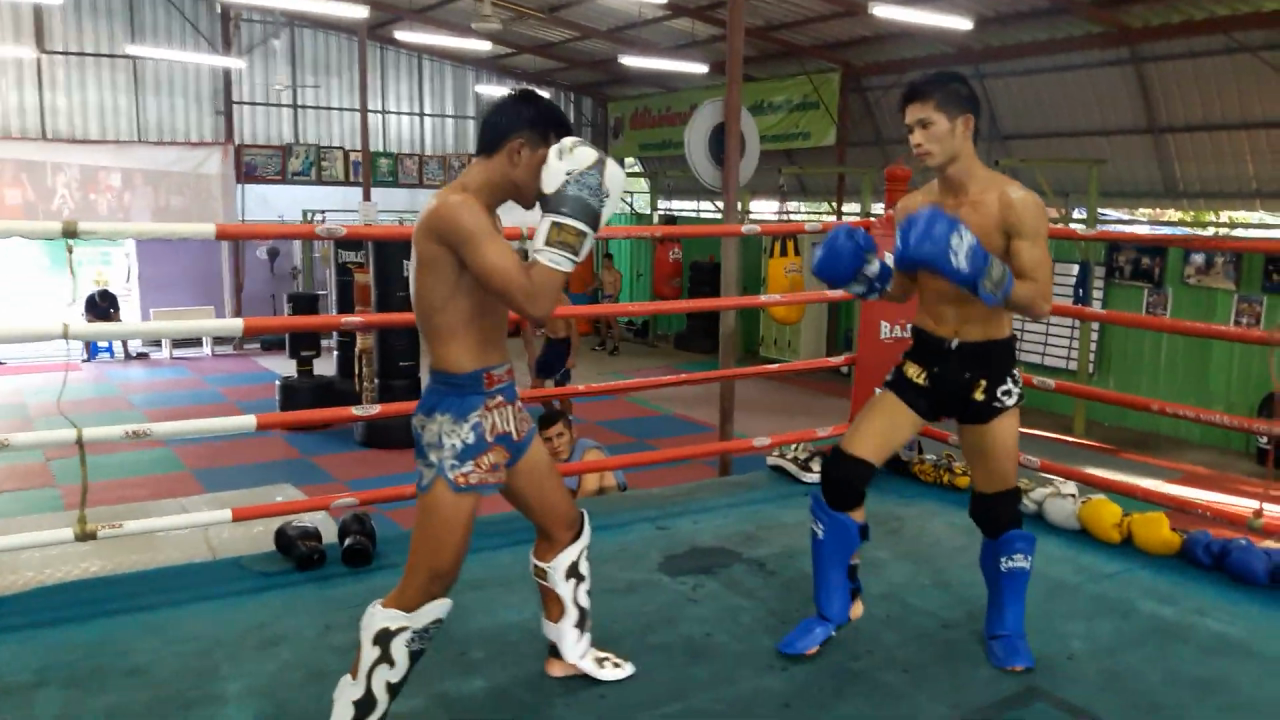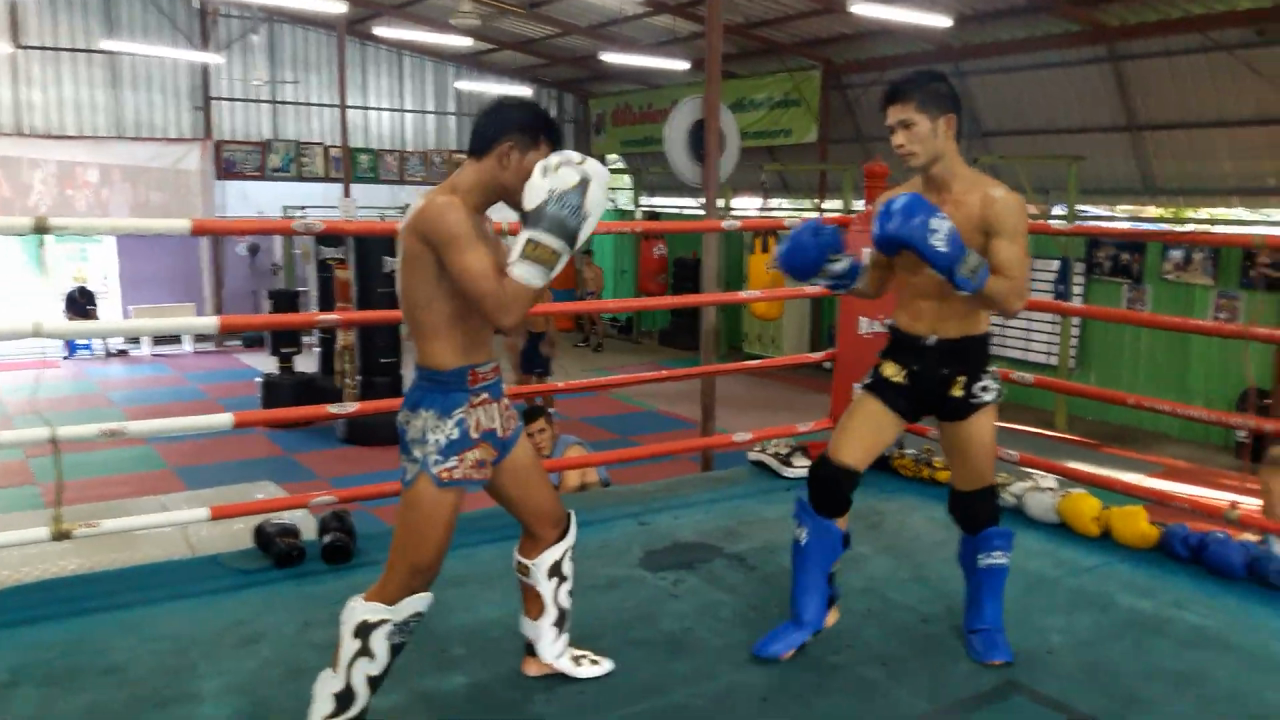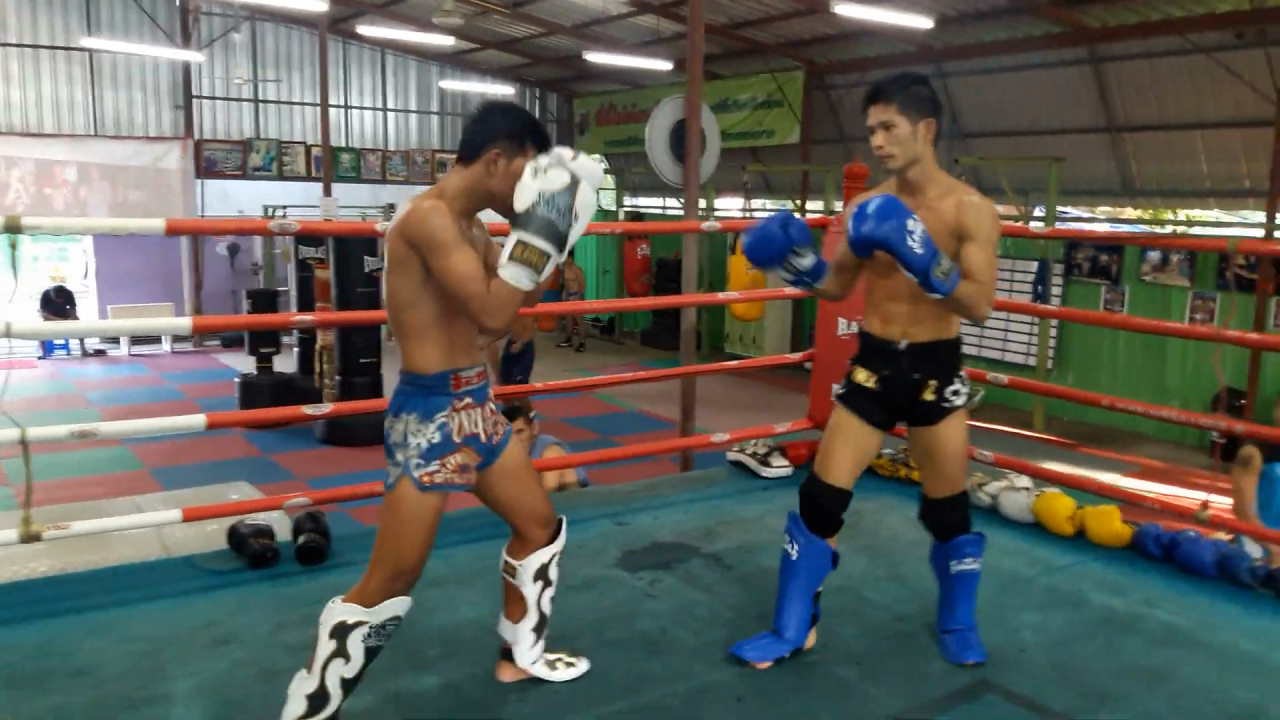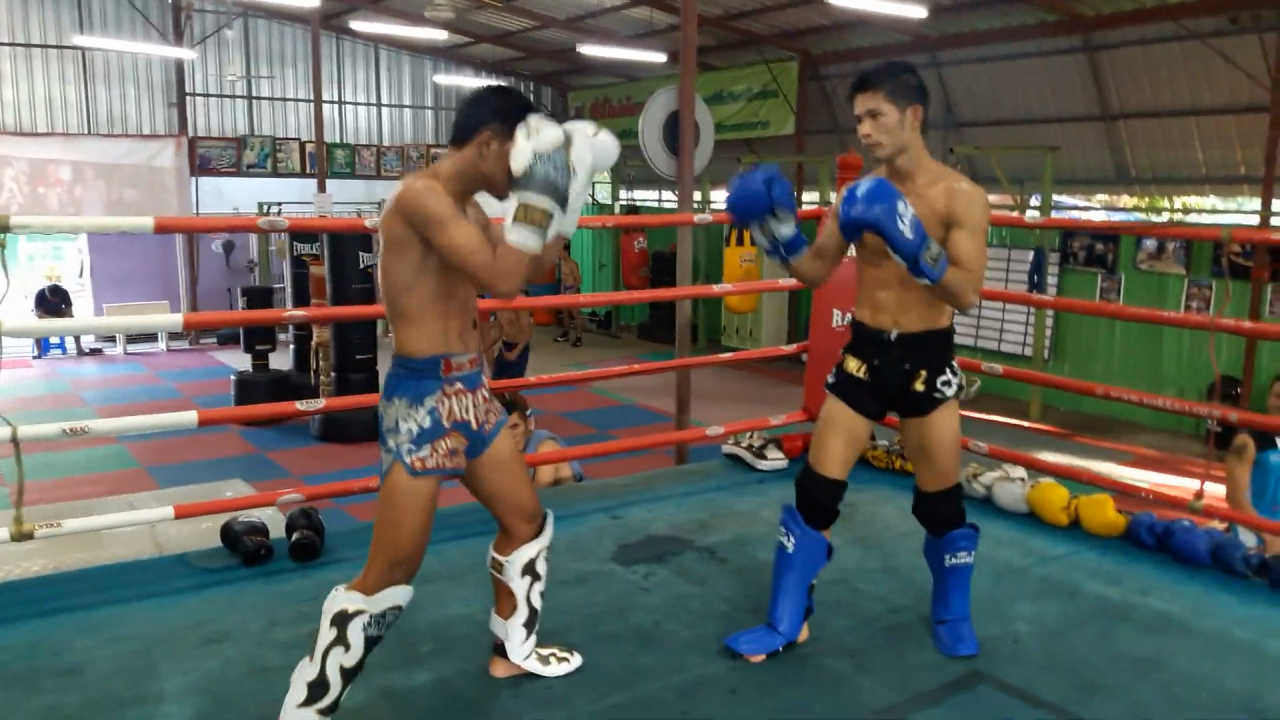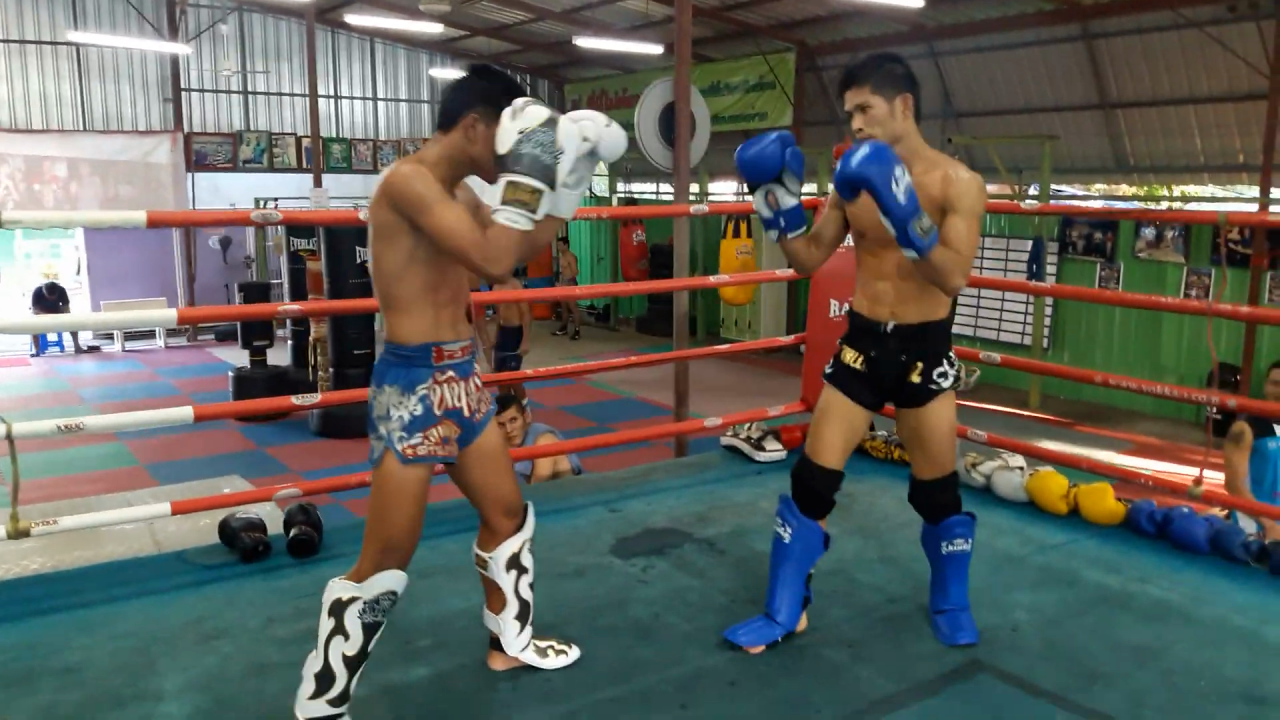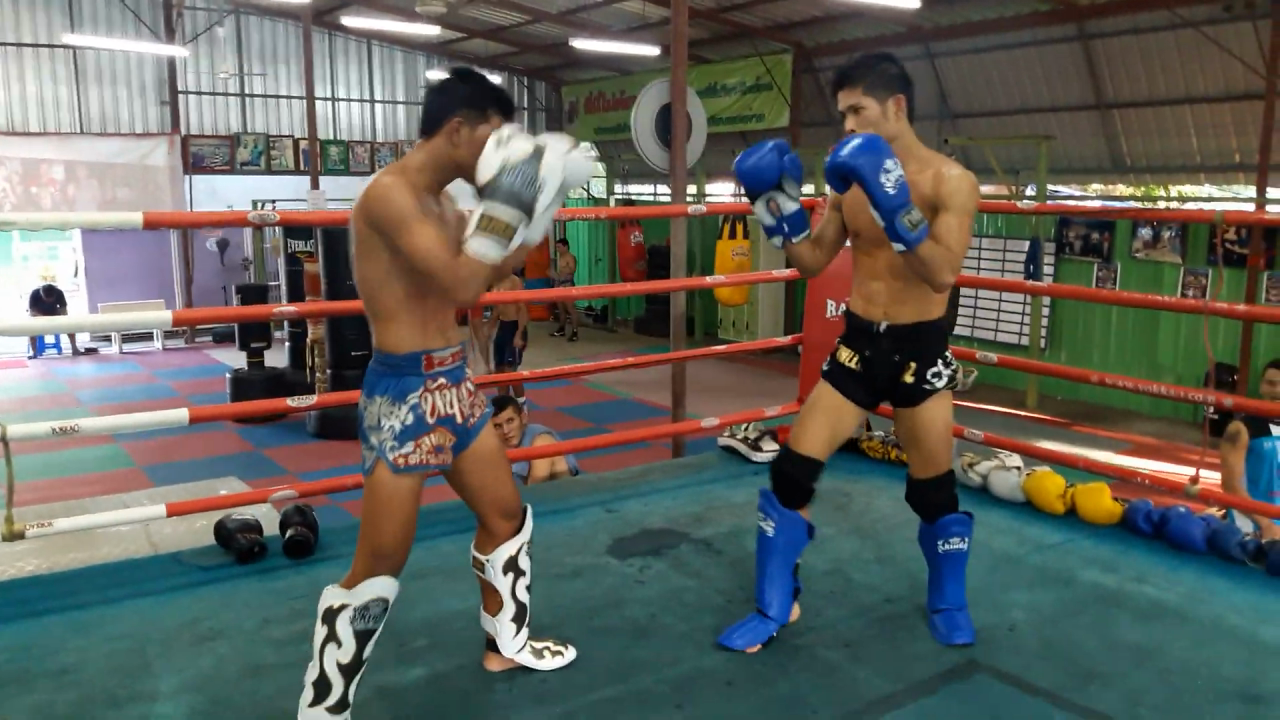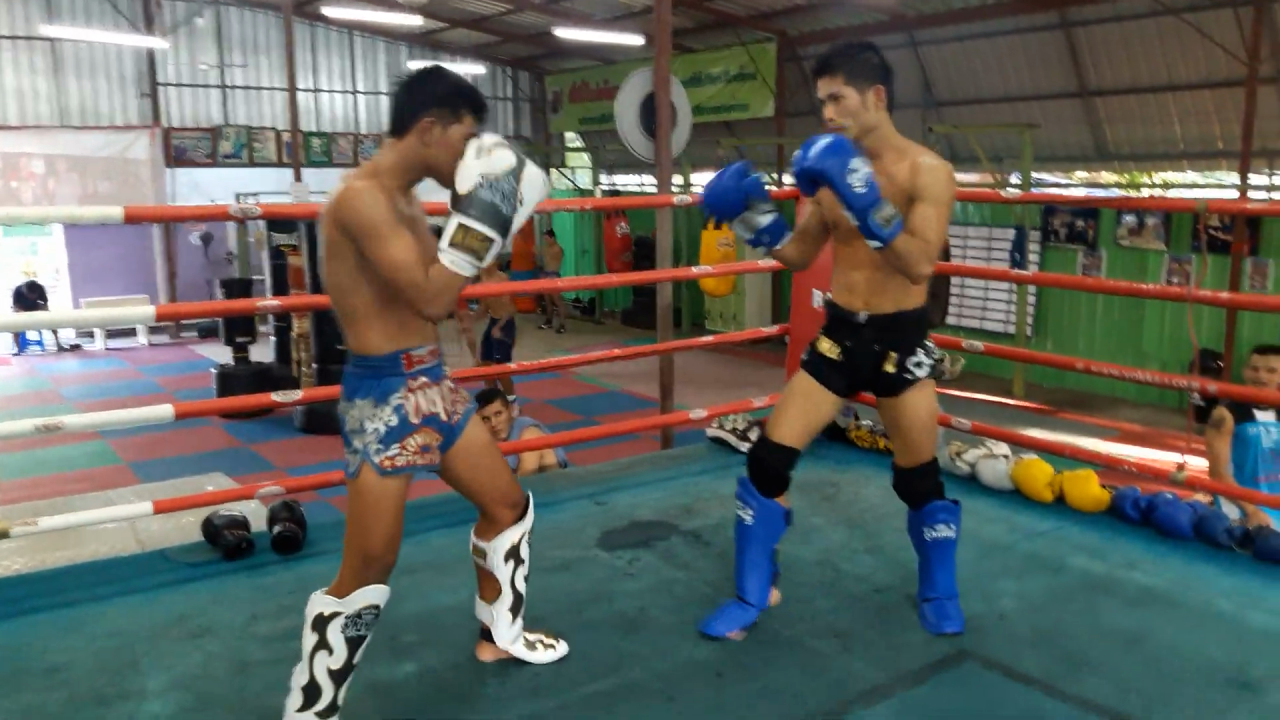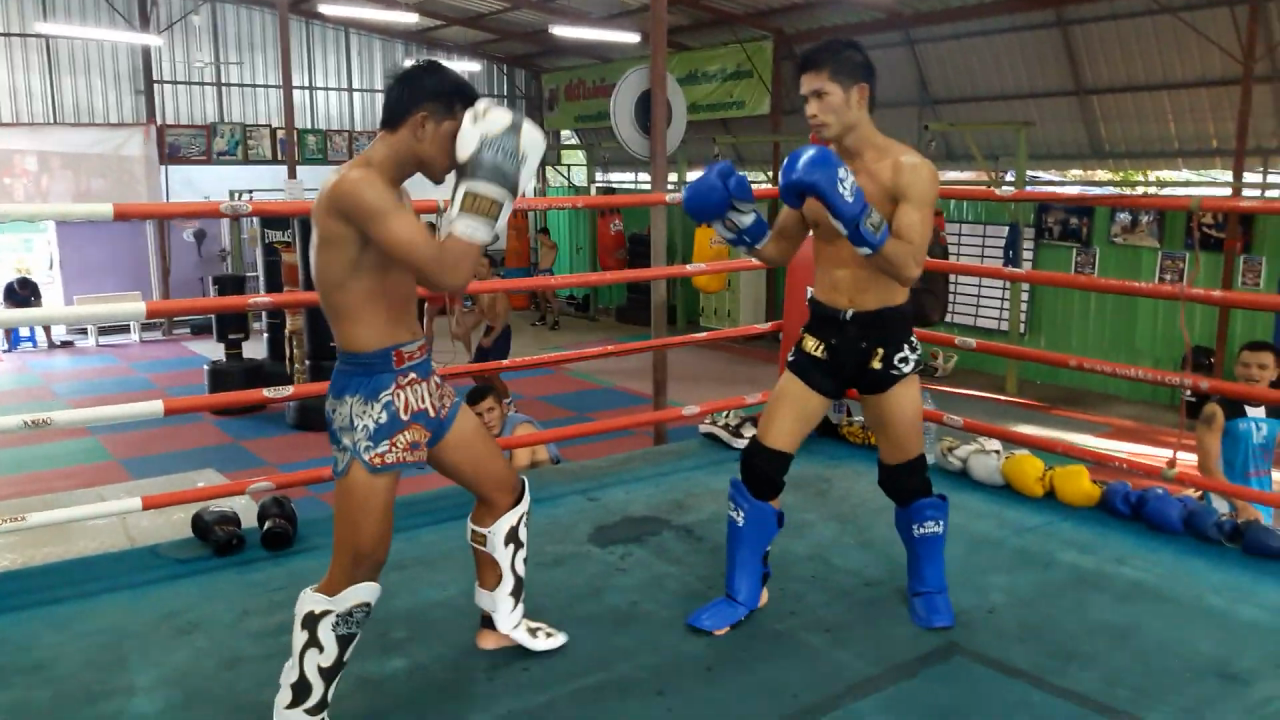
dt=0.1s
person 1, frame 1
left shoulder: (481, 213)
right shoulder: (456, 210)
left elbow: (524, 290)
right elbow: (535, 301)
left wrist: (576, 211)
right wrist: (571, 210)
left hip: (501, 403)
right hip: (459, 413)
left knee: (564, 525)
right knee: (426, 588)
left ankle: (568, 648)
person 1, frame 2
left shoulder: (476, 217)
right shoulder: (442, 211)
left elbow: (504, 293)
right elbow: (506, 311)
left wrist: (564, 222)
right wrist: (548, 223)
left hip: (488, 400)
right hip: (443, 409)
left knee: (550, 523)
right knee: (407, 582)
left ankle: (545, 647)
person 1, frame 3
left shoulder: (468, 225)
right shoulder: (429, 216)
left elbow: (511, 291)
right elbow: (494, 313)
left wrist: (563, 213)
right wrist: (540, 220)
left hip: (478, 406)
right hip: (428, 415)
left knee: (542, 527)
right knee: (386, 587)
left ankle: (521, 653)
person 1, frame 4
left shoulder: (464, 204)
right shoulder: (422, 195)
left elbow: (517, 268)
right elbow: (504, 278)
left wrist: (562, 187)
right wrist: (540, 188)
left hip: (470, 392)
right hip: (422, 398)
left knee: (525, 521)
right knee: (388, 575)
left ankle: (514, 648)
person 1, frame 5
left shoulder: (457, 191)
right shoulder: (408, 179)
left elbow: (518, 254)
right elbow: (489, 258)
left wrist: (567, 171)
right wrist: (527, 170)
left hip: (462, 379)
right hip: (412, 385)
left knee: (507, 515)
right knee: (385, 561)
left ankle: (510, 641)
person 1, frame 6
left shoulder: (437, 200)
right shoulder: (389, 192)
left elbow: (492, 269)
right elbow: (462, 285)
left wrist: (539, 201)
right wrist: (505, 195)
left hip: (455, 384)
right hip: (402, 394)
left knee: (506, 517)
right knee: (378, 567)
left ankle: (505, 642)
person 1, frame 7
left shoulder: (403, 200)
right shoulder: (360, 199)
left elbow: (435, 281)
right elbow: (434, 298)
left wrist: (492, 214)
right wrist: (484, 211)
left hip: (434, 384)
right hip: (381, 396)
left knee: (508, 505)
right knee: (366, 574)
left ankle: (500, 631)
person 1, frame 8
left shoulder: (392, 190)
right shoulder: (356, 186)
left elbow: (432, 267)
right elbow: (448, 274)
left wrist: (489, 184)
right wrist: (485, 178)
left hip: (420, 380)
right hip: (371, 392)
left knee: (505, 491)
right knee: (356, 572)
left ankle: (500, 619)
person 2, frame 1
left shoulder: (1016, 204)
right shoulder: (913, 209)
left elbow: (1040, 301)
left wrist: (975, 267)
right wrist: (865, 270)
left hip: (988, 368)
right hip: (924, 360)
left knee: (999, 507)
right knee: (844, 469)
left ankle: (1005, 629)
right ankle: (834, 608)
person 2, frame 2
left shoulder: (997, 204)
right shoulder: (892, 205)
left elbow: (1013, 299)
left wrist: (952, 255)
right wrist: (834, 266)
left hip: (964, 364)
right hip: (900, 358)
left knee: (977, 503)
right knee: (830, 477)
left ankle: (984, 624)
right ankle: (808, 615)
person 2, frame 3
left shoulder: (972, 210)
right shoulder: (867, 208)
left elbow: (980, 307)
right elbow: (834, 287)
left wrist: (924, 259)
right wrist: (796, 258)
left hip: (935, 370)
right hip: (872, 365)
left knee: (947, 510)
right knee: (820, 501)
left ankle: (957, 624)
right ankle: (792, 629)
person 2, frame 4
left shoulder: (962, 196)
right shoulder: (857, 196)
left elbow: (967, 295)
right elbow: (814, 271)
left wrist: (913, 243)
right wrist: (778, 225)
left hip: (927, 360)
right hip: (864, 355)
left knee: (941, 502)
right knee: (815, 492)
left ankle: (951, 616)
right ankle: (785, 622)
person 2, frame 5
left shoulder: (958, 183)
right shoulder: (854, 184)
left elbow: (955, 277)
right elbow: (807, 258)
left wrist: (904, 214)
right wrist: (778, 196)
left hip: (923, 350)
right hip: (860, 344)
left knee: (937, 491)
right knee: (812, 479)
left ankle: (950, 604)
right ankle: (784, 612)
person 2, frame 6
left shoulder: (951, 180)
right shoulder: (849, 184)
left elbow: (945, 273)
right elbow: (811, 261)
left wrist: (895, 206)
right wrist: (778, 203)
left hip: (919, 350)
right hip: (857, 343)
left knee: (934, 490)
right knee: (792, 471)
left ankle: (948, 603)
right ankle: (775, 607)
person 2, frame 7
left shoulder: (928, 172)
right shoulder: (828, 168)
left elbow: (920, 266)
right elbow: (799, 255)
left wrist: (866, 203)
right wrist: (753, 213)
left hip: (900, 341)
right hip: (837, 335)
left knee: (920, 479)
right knee: (769, 459)
left ankle: (938, 593)
right ankle: (753, 594)
person 2, frame 8
left shoulder: (911, 171)
right shoulder: (814, 171)
left elbow: (908, 269)
right elbow: (778, 254)
left wrist: (855, 212)
right wrist: (737, 214)
left hip: (884, 337)
right hip: (822, 333)
left knee: (906, 475)
right knee: (761, 462)
left ankle: (928, 588)
right ankle: (744, 592)
